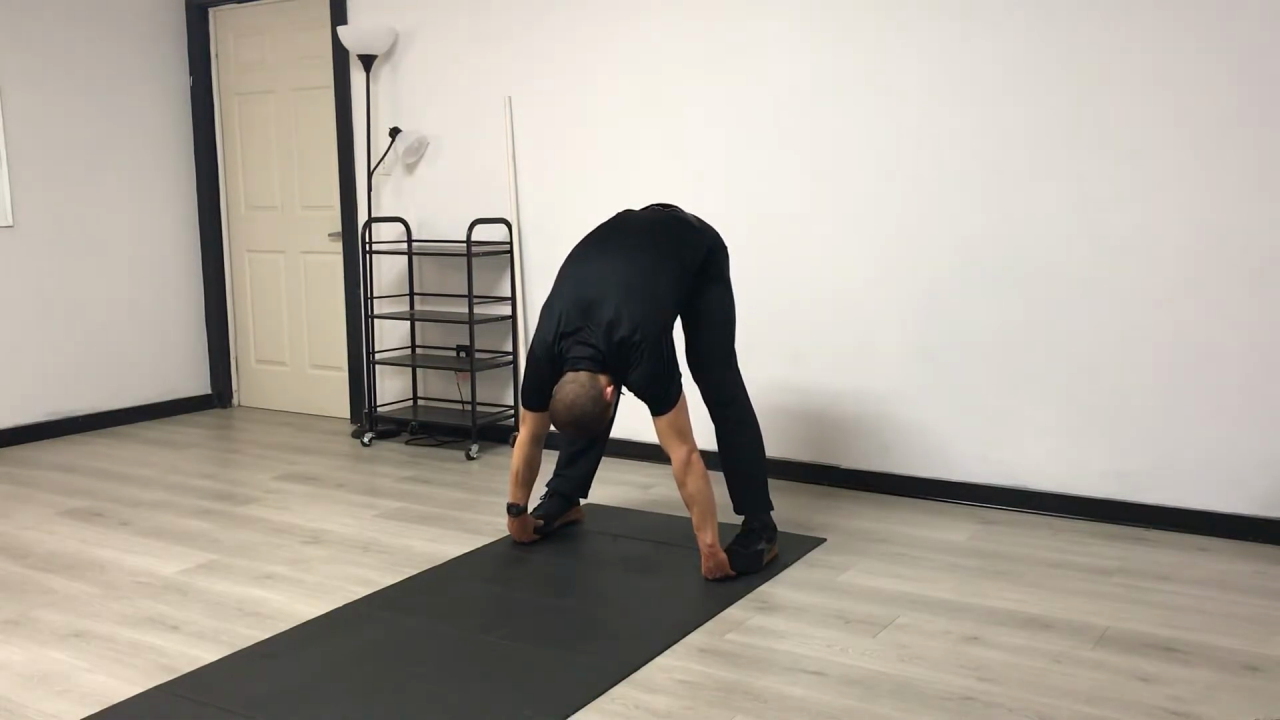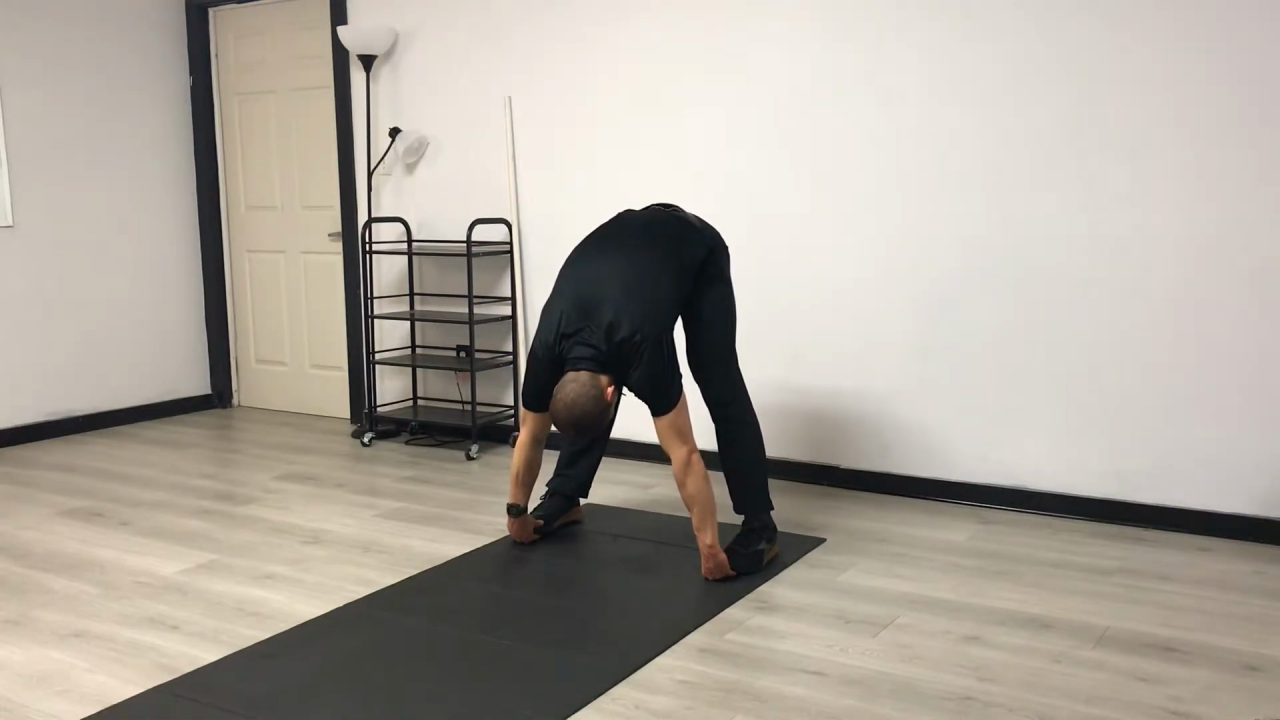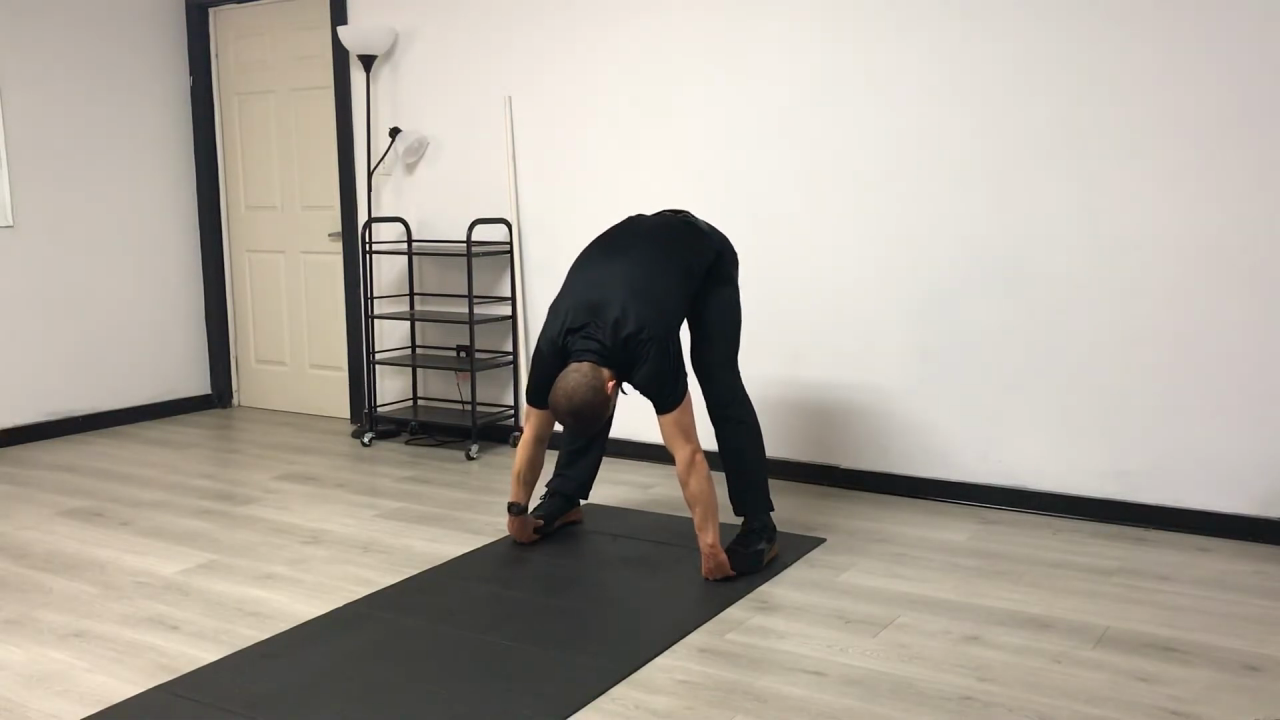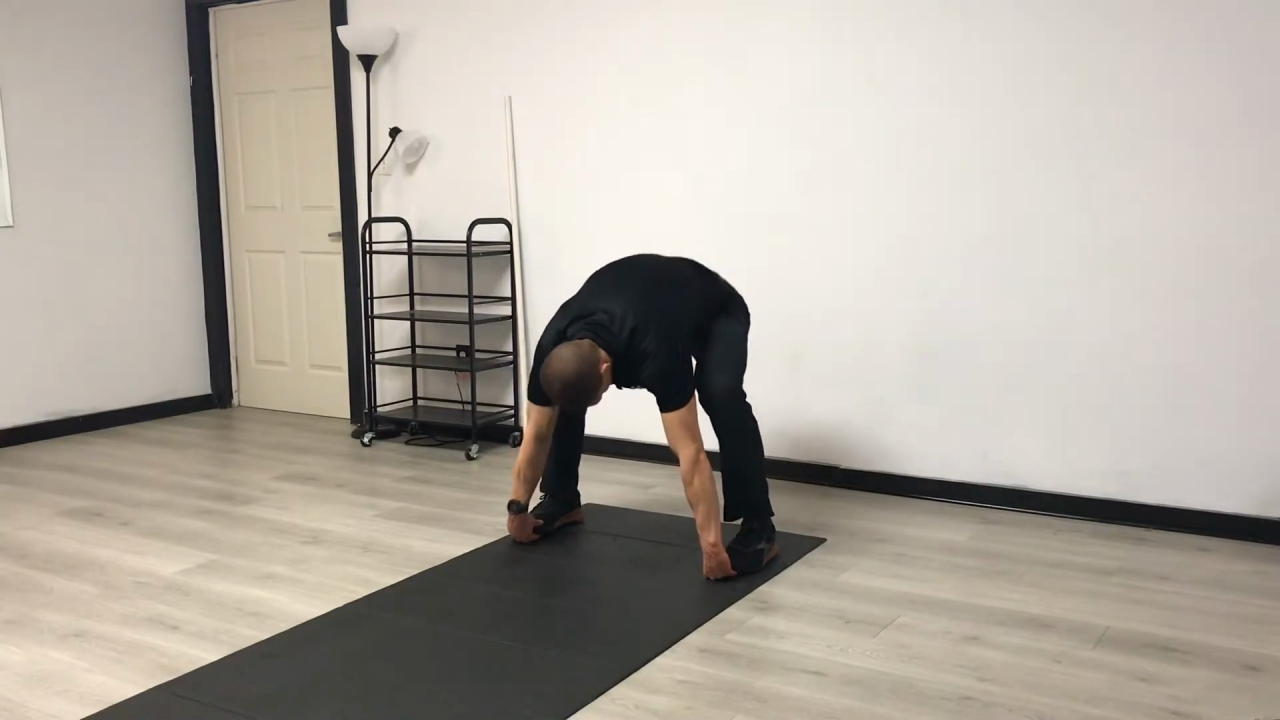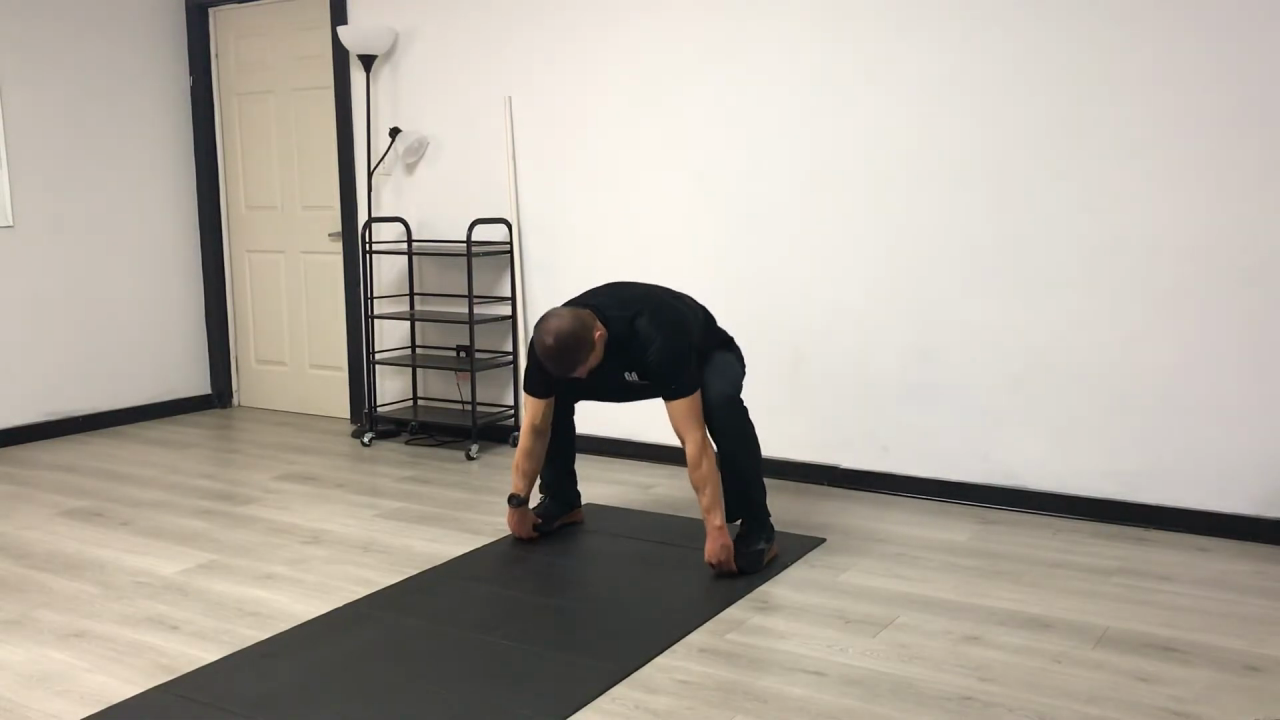
dt=0.4s
person 1, frame 1
left shoulder: (641, 355)
right shoulder: (545, 356)
left elbow: (683, 453)
right elbow: (529, 437)
left wrist: (709, 545)
right wrist: (516, 512)
left hip: (698, 253)
left knee: (720, 390)
right knee: (585, 406)
left ankle: (759, 525)
right ankle: (564, 500)
person 1, frame 2
left shoulder: (642, 354)
right shoulder: (547, 356)
left elbow: (683, 454)
right elbow: (530, 438)
left wrist: (709, 546)
right wrist: (516, 513)
left hip: (698, 251)
left knee: (721, 390)
right knee: (587, 406)
left ankle: (759, 525)
right ankle: (564, 500)
person 1, frame 3
left shoulder: (647, 352)
right shoulder: (553, 352)
left elbow: (686, 452)
right elbow: (534, 436)
left wrist: (709, 545)
right wrist: (517, 512)
left hip: (708, 258)
left knee: (721, 389)
right knee: (587, 407)
left ankle: (759, 526)
right ankle: (564, 500)
person 1, frame 4
left shoulder: (654, 350)
right shoulder: (554, 348)
left elbow: (689, 453)
right elbow: (536, 436)
left wrist: (711, 544)
right wrist: (517, 510)
left hip: (716, 310)
left knee: (722, 394)
right knee: (562, 408)
left ankle: (759, 527)
right ankle: (562, 501)
person 1, frame 5
left shoulder: (657, 338)
right shoulder: (553, 344)
left elbow: (694, 440)
right elbow: (534, 428)
left wrist: (716, 529)
right wrist: (517, 504)
left hip: (707, 356)
left knee: (721, 401)
right knee: (552, 399)
left ankle: (757, 529)
right ankle: (562, 502)
